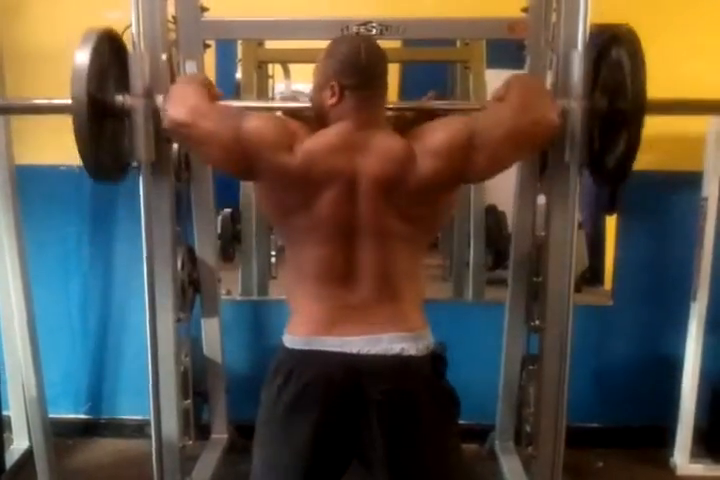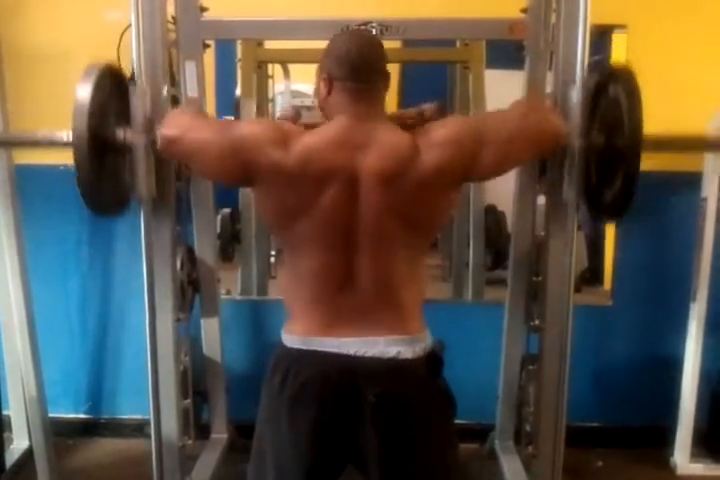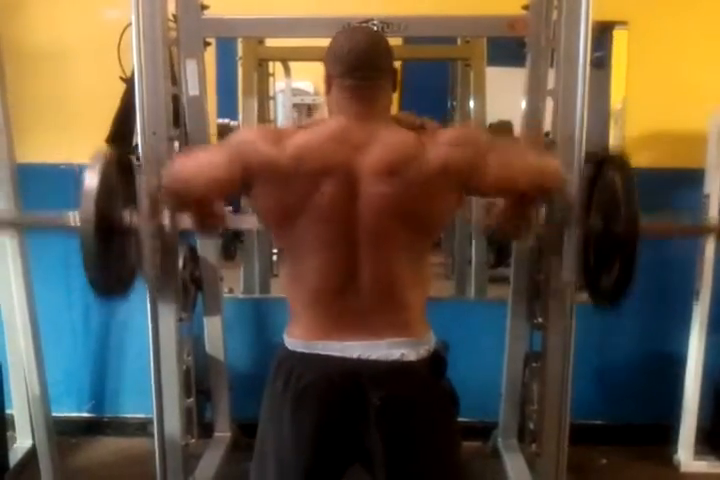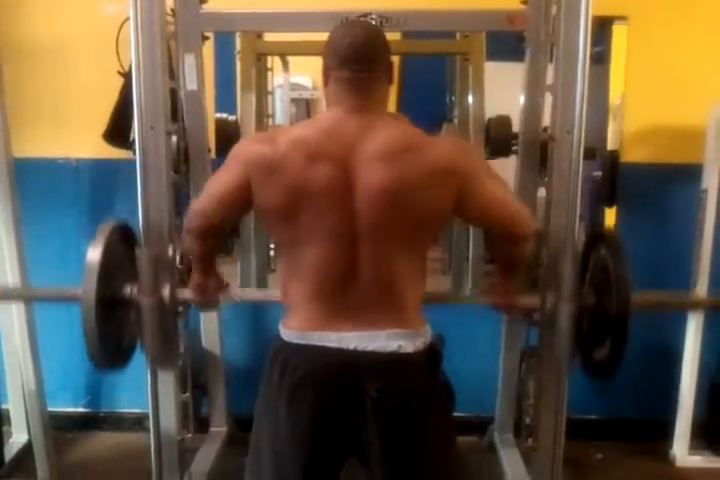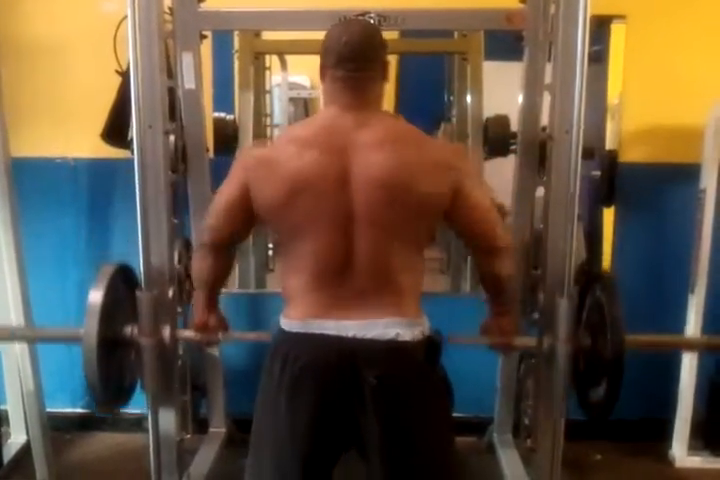
dt=0.2s
person 1, frame 1
left shoulder: (281, 154)
right shoulder: (432, 158)
left elbow: (181, 115)
right elbow: (542, 116)
left wrist: (196, 86)
right wrist: (513, 88)
left hip: (309, 366)
right hip: (404, 366)
person 1, frame 2
left shoulder: (276, 153)
right shoulder: (437, 154)
left elbow: (173, 132)
right elbow: (548, 125)
left hip: (307, 365)
right hip: (401, 366)
person 1, frame 3
left shoulder: (269, 153)
right shoulder: (443, 156)
left elbow: (177, 180)
right elbow: (548, 173)
left wrist: (205, 210)
right wrist: (517, 209)
left hip: (309, 366)
right hip: (404, 366)
person 1, frame 4
left shoulder: (266, 154)
right shoulder: (442, 158)
left elbow: (198, 225)
right elbow: (518, 229)
left wrist: (204, 272)
right wrist: (509, 278)
left hip: (305, 359)
right hip: (400, 360)
person 1, frame 5
left shoulder: (265, 158)
right shoulder: (437, 157)
left elbow: (213, 243)
right elbow: (495, 248)
left wrist: (205, 305)
right wrist: (503, 313)
left hip: (304, 350)
right hip: (398, 352)
